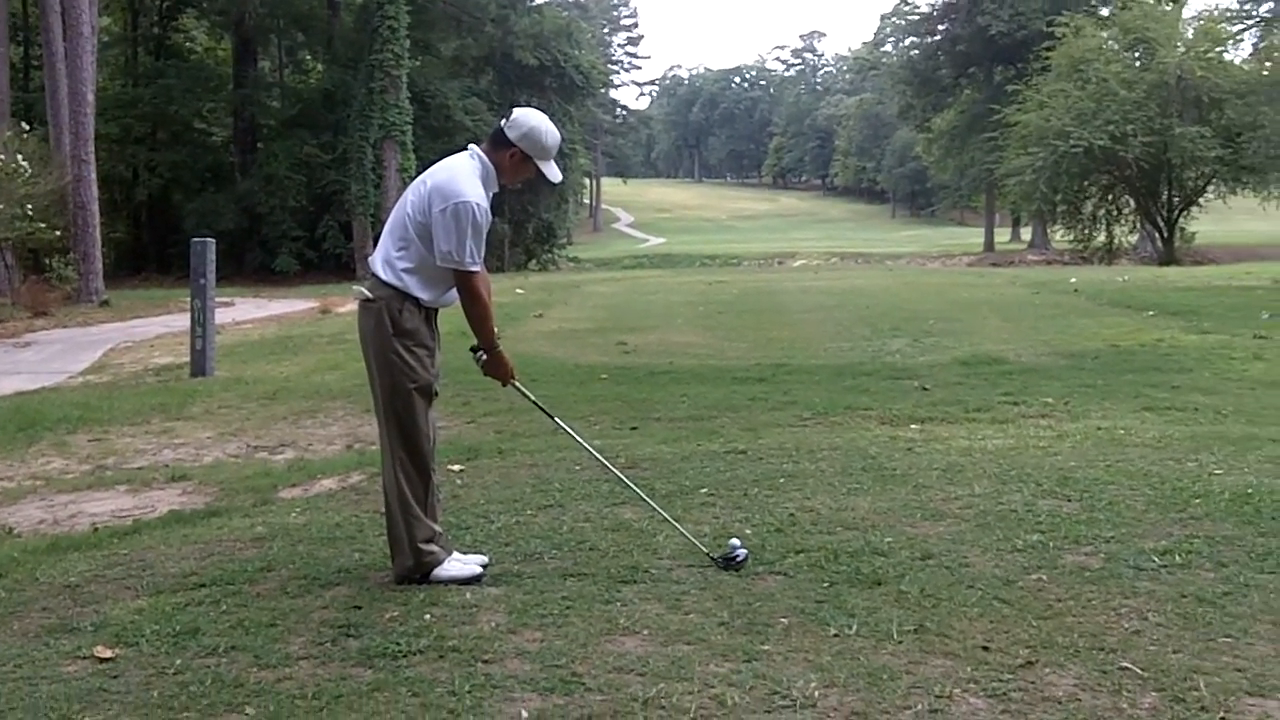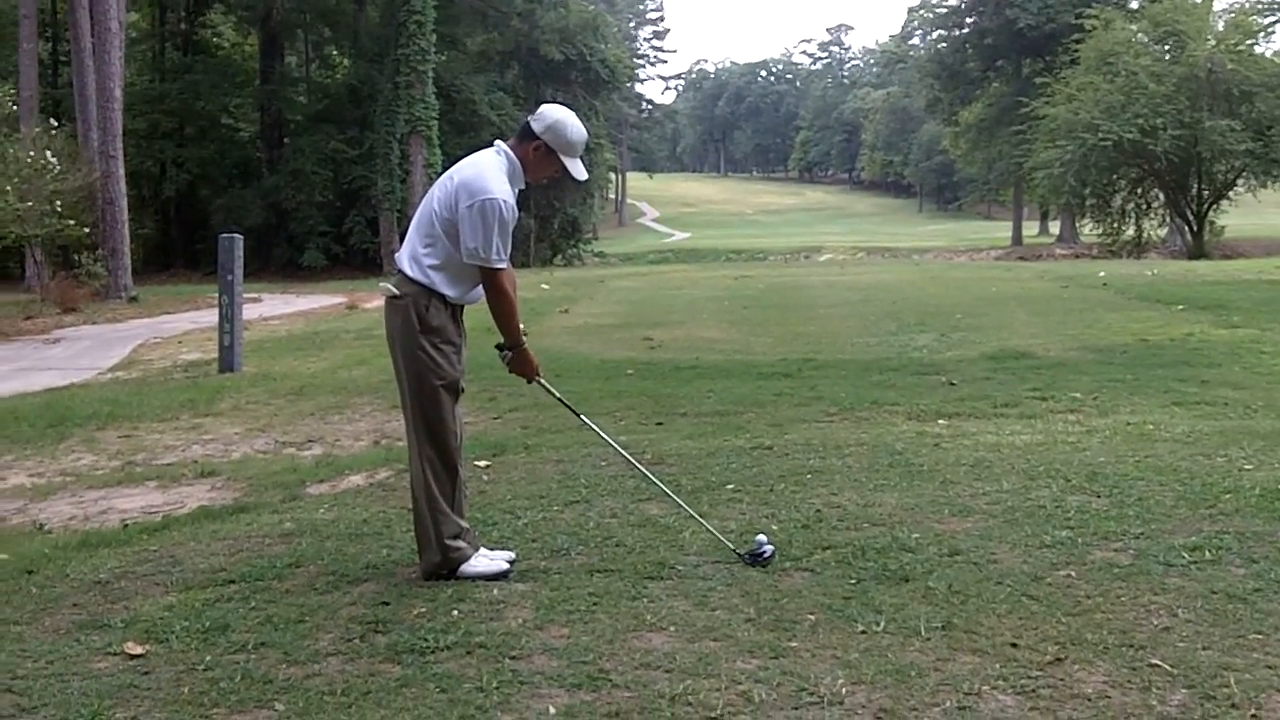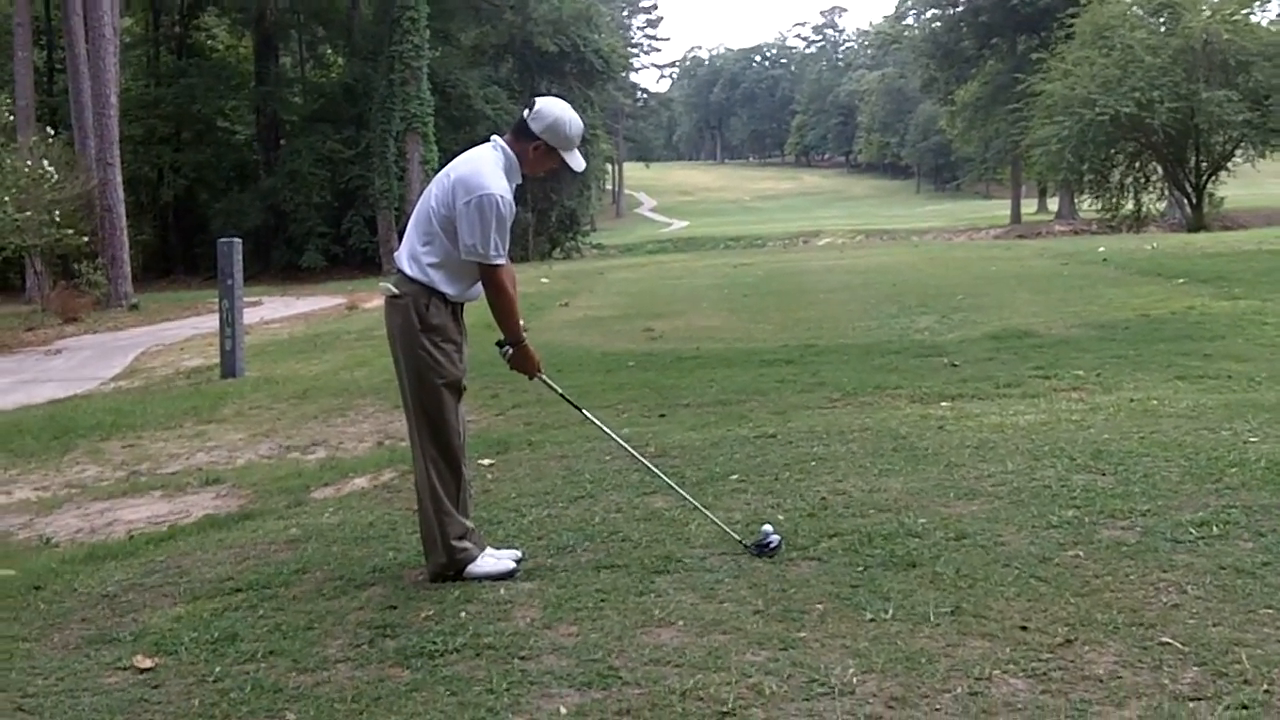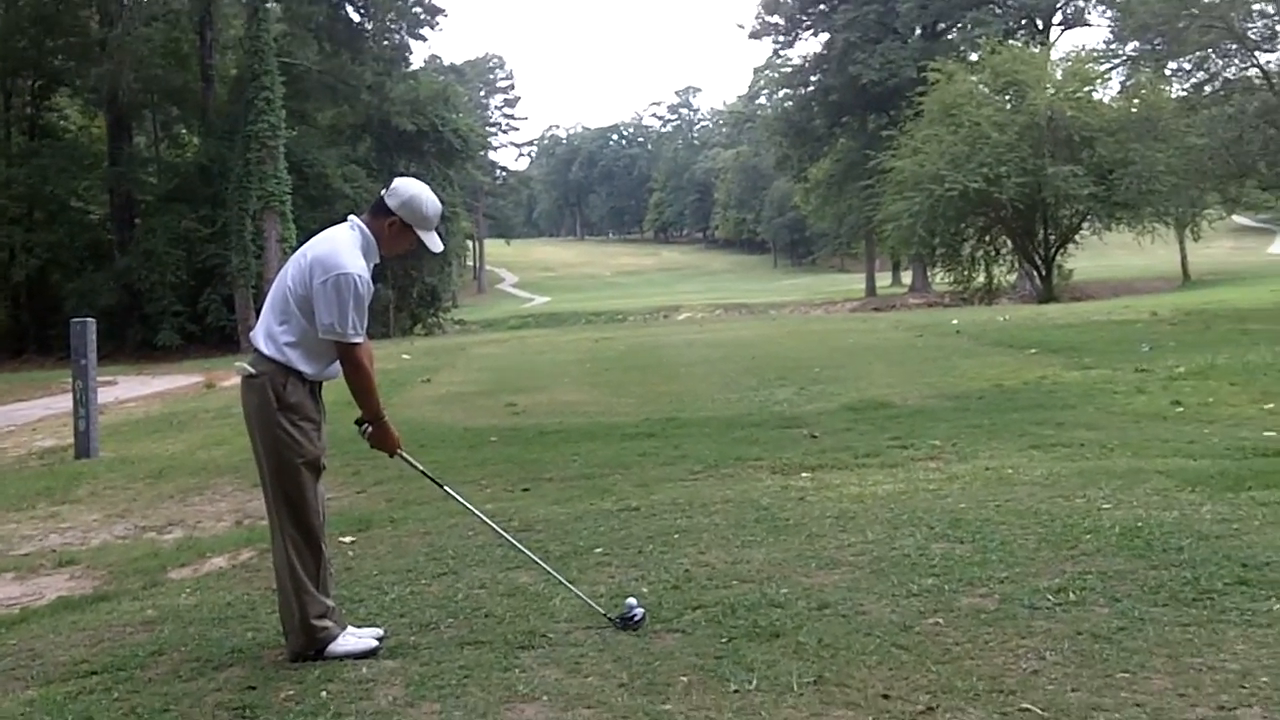
dt=0.3s
person 1, frame 1
left shoulder: (466, 170)
right shoulder: (465, 196)
left elbow: (474, 271)
right elbow: (469, 284)
left wrist: (489, 337)
right wrist: (493, 351)
left hip: (410, 309)
right hip: (397, 312)
left knee: (418, 437)
right knee: (410, 439)
left ankle: (428, 546)
right ankle: (418, 557)
person 1, frame 2
left shoulder: (492, 166)
right shoulder: (492, 192)
left elbow: (501, 267)
right elbow: (494, 280)
left wrist: (515, 334)
right wrist: (518, 347)
left hip: (435, 305)
right hip: (423, 308)
left knee: (444, 433)
right knee: (436, 435)
left ankle: (456, 541)
right ankle: (445, 553)
person 1, frame 3
left shoulder: (489, 162)
right shoulder: (488, 188)
left elbow: (499, 264)
right elbow: (493, 277)
left wrist: (516, 329)
right wrist: (519, 344)
left hip: (435, 304)
right hip: (423, 308)
left knee: (447, 432)
right knee: (439, 435)
left ankle: (460, 542)
right ankle: (451, 555)
person 1, frame 4
left shoulder: (346, 241)
right shoulder: (346, 267)
left elbow: (357, 343)
right elbow: (352, 356)
left wrist: (373, 413)
right wrist: (379, 423)
left hip: (293, 384)
right hip: (281, 388)
left knee: (306, 512)
right knee: (298, 515)
left ankle: (320, 620)
right ankle: (310, 634)
